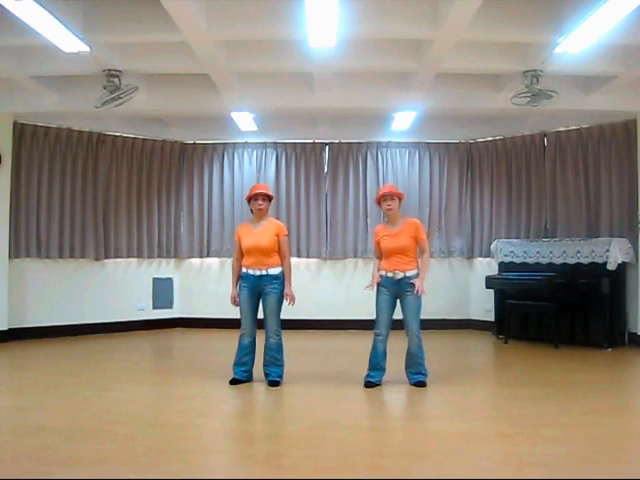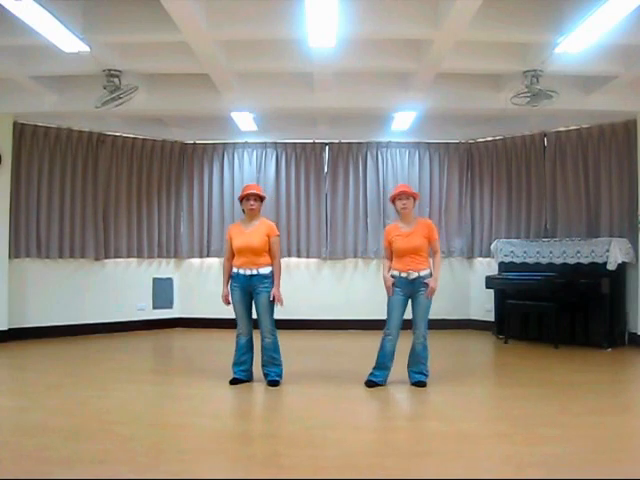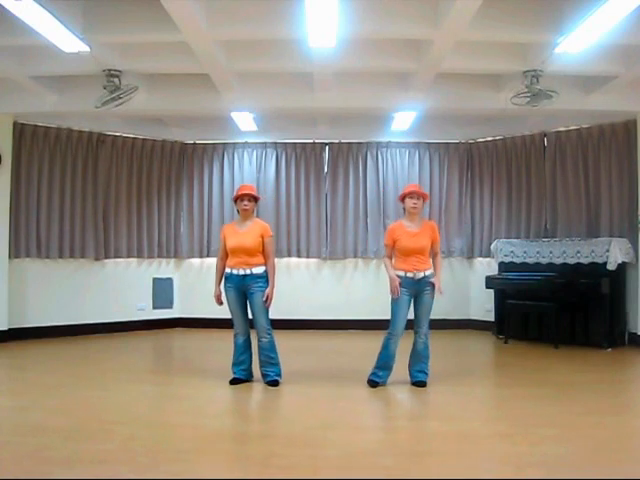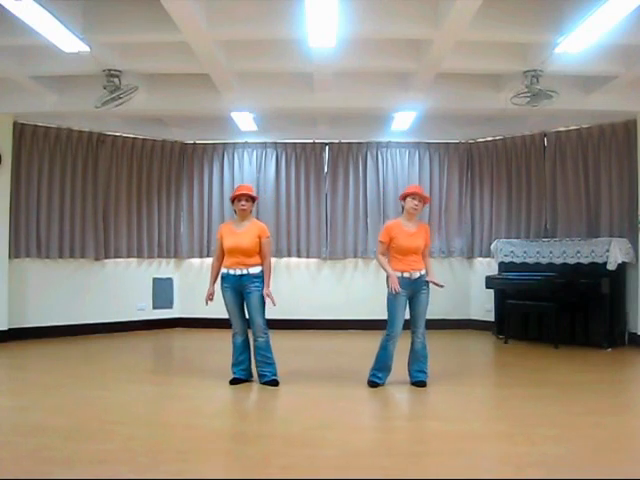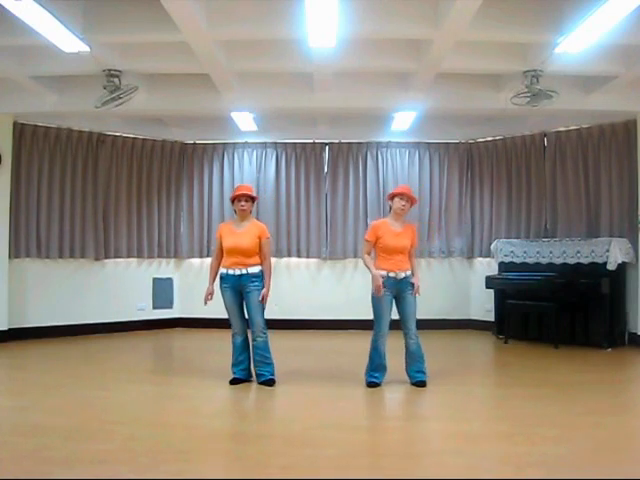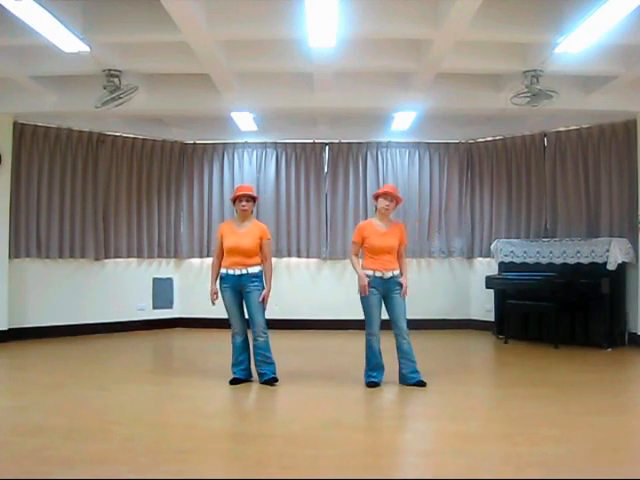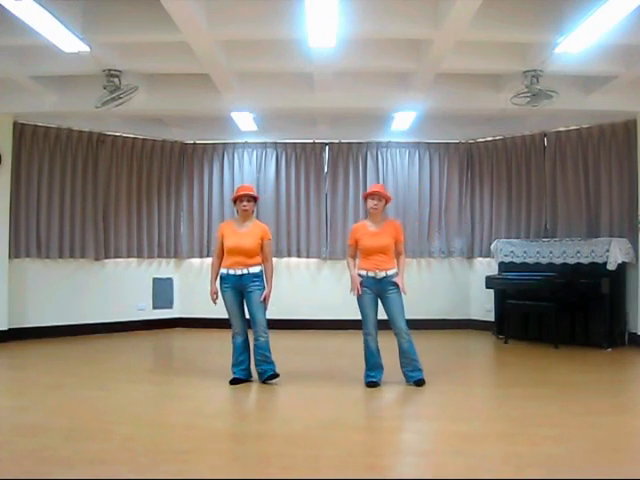
dt=0.3s
person 1, frame 1
left shoulder: (414, 225)
right shoulder: (378, 230)
left elbow: (425, 252)
left wrist: (421, 278)
right wrist: (375, 274)
left hip: (409, 281)
right hip: (386, 283)
left knee: (413, 331)
right knee: (381, 331)
left ankle: (417, 374)
right ankle: (374, 375)
person 1, frame 2
left shoulder: (426, 225)
right shoulder: (390, 230)
left elbow: (436, 253)
left wrist: (435, 277)
right wrist: (385, 274)
left hip: (422, 281)
right hip: (399, 282)
left knee: (420, 331)
right knee: (391, 330)
left ankle: (418, 374)
right ankle: (379, 375)
person 1, frame 3
left shoulder: (431, 227)
right shoulder: (394, 228)
left elbow: (436, 255)
right elbow: (387, 257)
left wrist: (437, 277)
right wrist: (391, 275)
left hip: (425, 281)
right hip: (403, 282)
left knee: (422, 331)
right knee: (396, 330)
left ankle: (419, 374)
right ankle: (380, 374)
person 1, frame 4
left shoulder: (424, 229)
right shoulder: (391, 226)
right elbow: (380, 255)
left wrist: (430, 275)
right wrist: (390, 274)
left hip: (420, 282)
right hip: (399, 282)
left knee: (419, 331)
right knee: (394, 331)
left ankle: (418, 374)
right ankle: (378, 375)
person 1, frame 5
left shoulder: (411, 229)
right shoulder: (377, 226)
right elbow: (366, 254)
left wrist: (415, 276)
right wrist: (375, 273)
left hip: (405, 282)
right hip: (384, 281)
left knee: (411, 330)
right knee: (381, 331)
left ankle: (417, 374)
right ankle: (375, 375)
person 1, frame 6
left shoulder: (399, 228)
right shoulder: (363, 227)
left elbow: (401, 256)
right elbow: (354, 255)
left wrist: (404, 277)
right wrist: (360, 274)
left hip: (393, 281)
right hip: (371, 281)
left knee: (402, 329)
right knee: (373, 331)
left ankle: (410, 375)
right ankle: (374, 375)
person 1, frame 7
left shoulder: (394, 226)
right shoulder: (357, 229)
left elbow: (400, 254)
right elbow: (350, 257)
left wrist: (400, 276)
right wrist: (353, 275)
left hip: (389, 281)
right hip: (366, 281)
left knee: (401, 328)
right knee: (369, 331)
left ankle: (414, 373)
right ankle: (373, 375)
person 2, frame 1
left shoulder: (277, 227)
right shoulder: (241, 229)
left elbow: (285, 258)
right elbow: (237, 260)
left wrist: (288, 285)
right wrist: (234, 287)
left hip: (272, 279)
right hip: (248, 280)
left knee: (272, 330)
right knee: (246, 329)
left ankle: (274, 374)
right ankle: (242, 372)
person 2, frame 2
left shoulder: (269, 227)
right shoulder: (233, 229)
left elbow: (276, 259)
right elbow: (228, 259)
left wrist: (276, 286)
right wrist: (225, 286)
left hip: (263, 279)
right hip: (239, 280)
left knee: (267, 329)
right knee: (242, 329)
left ankle: (273, 373)
right ankle: (242, 372)
person 2, frame 3
left shoulder: (263, 228)
right shoulder: (227, 229)
left elbow: (270, 259)
right elbow: (222, 259)
left wrist: (271, 286)
right wrist: (217, 285)
left hip: (256, 279)
right hip: (233, 280)
left knee: (263, 328)
right knee: (239, 329)
left ankle: (271, 373)
right ankle: (241, 372)
person 2, frame 4
left shoulder: (260, 228)
right shoulder: (224, 229)
left elbow: (266, 259)
right elbow: (218, 258)
left wrist: (266, 286)
right wrist: (211, 284)
left hip: (253, 279)
right hip: (229, 280)
left knee: (259, 328)
right knee: (238, 329)
left ankle: (267, 373)
right ankle: (241, 372)
person 2, frame 5
left shoulder: (260, 228)
right shoulder: (223, 228)
left elbow: (266, 260)
right elbow: (217, 258)
left wrist: (266, 286)
right wrist: (210, 284)
left hip: (252, 279)
right hip: (228, 280)
left knee: (258, 327)
right knee: (237, 329)
left ankle: (265, 373)
right ankle: (241, 372)
person 2, frame 6
left shoulder: (261, 229)
right shoulder: (224, 228)
left elbow: (267, 260)
right elbow: (217, 258)
left wrist: (268, 287)
right wrist: (213, 283)
left hip: (252, 279)
right hip: (228, 279)
left knee: (259, 327)
right knee: (237, 329)
left ankle: (266, 372)
right ankle: (241, 372)
person 2, frame 7
left shoulder: (262, 229)
right shoulder: (224, 227)
left elbow: (267, 260)
right elbow: (217, 257)
left wrist: (269, 287)
right wrist: (213, 283)
left hip: (253, 279)
right hip: (229, 280)
left knee: (260, 327)
right knee: (237, 329)
left ankle: (266, 370)
right ankle: (241, 372)
